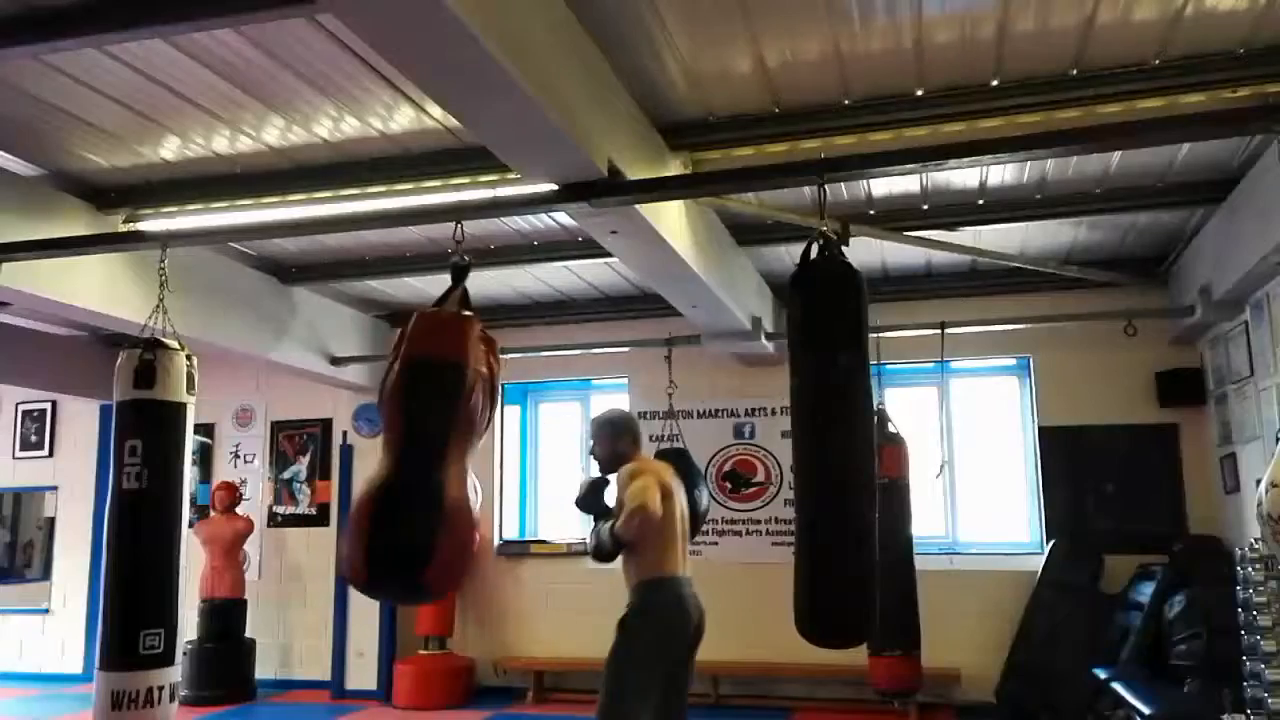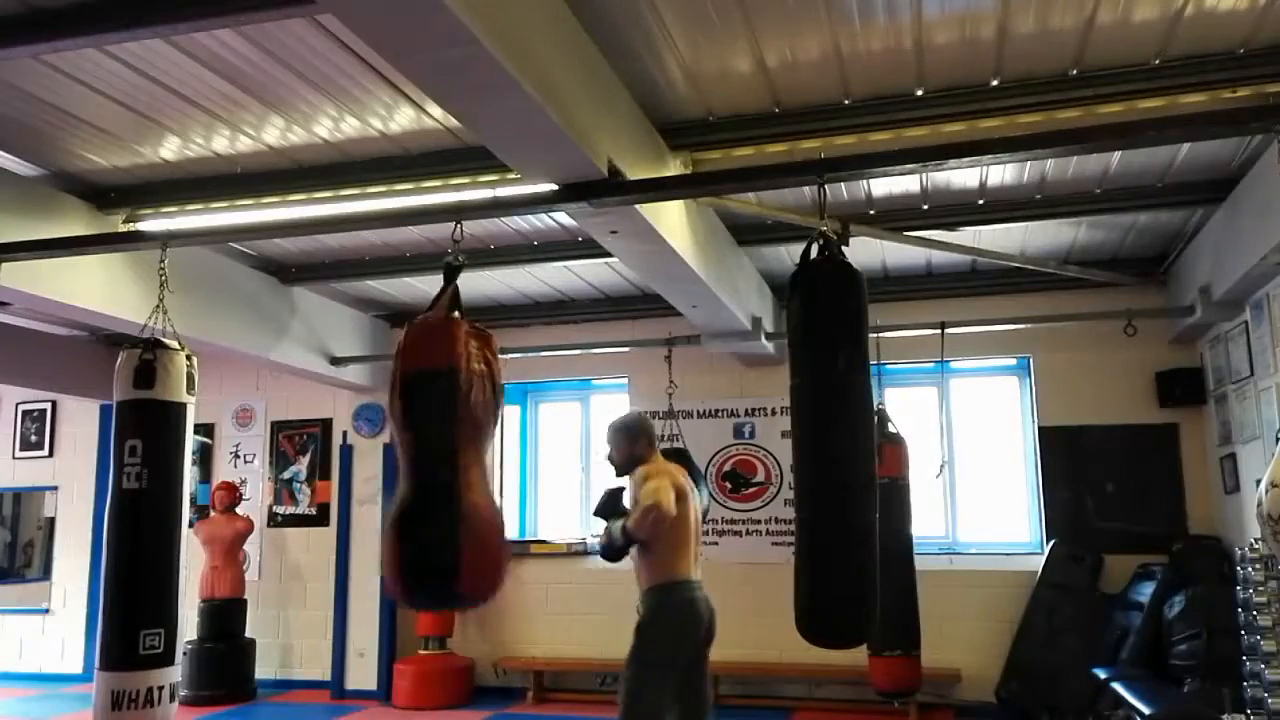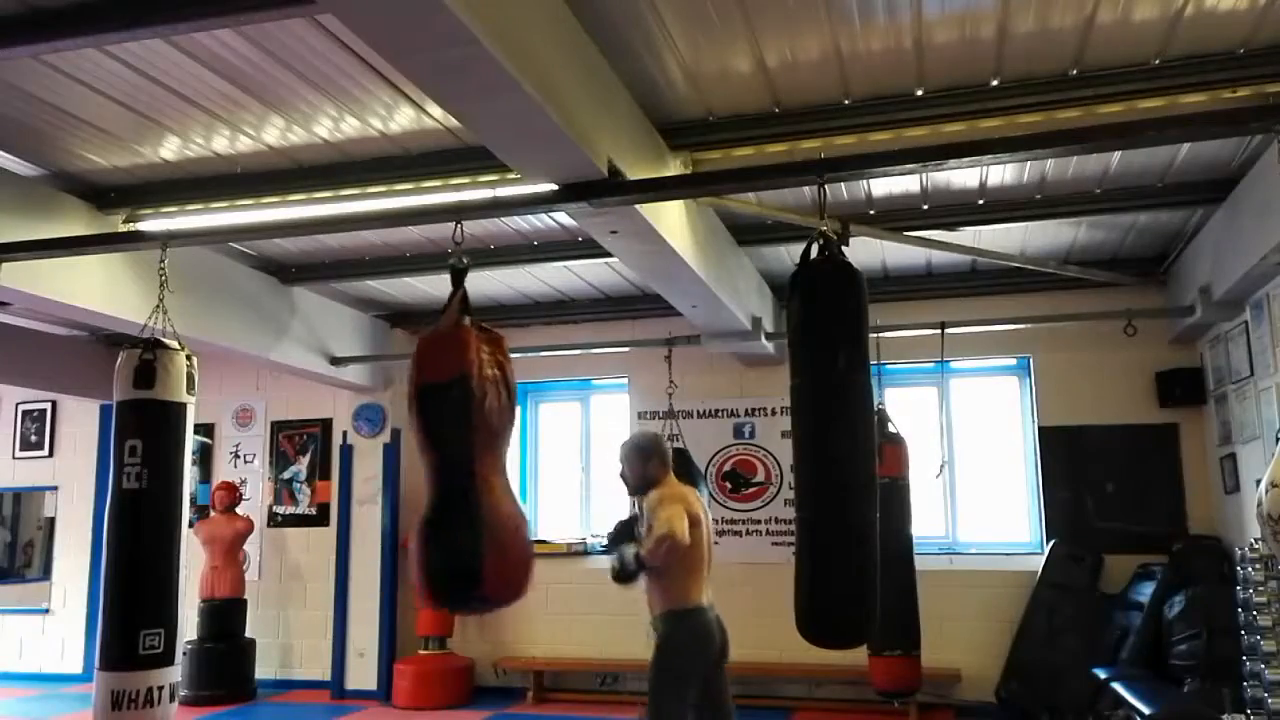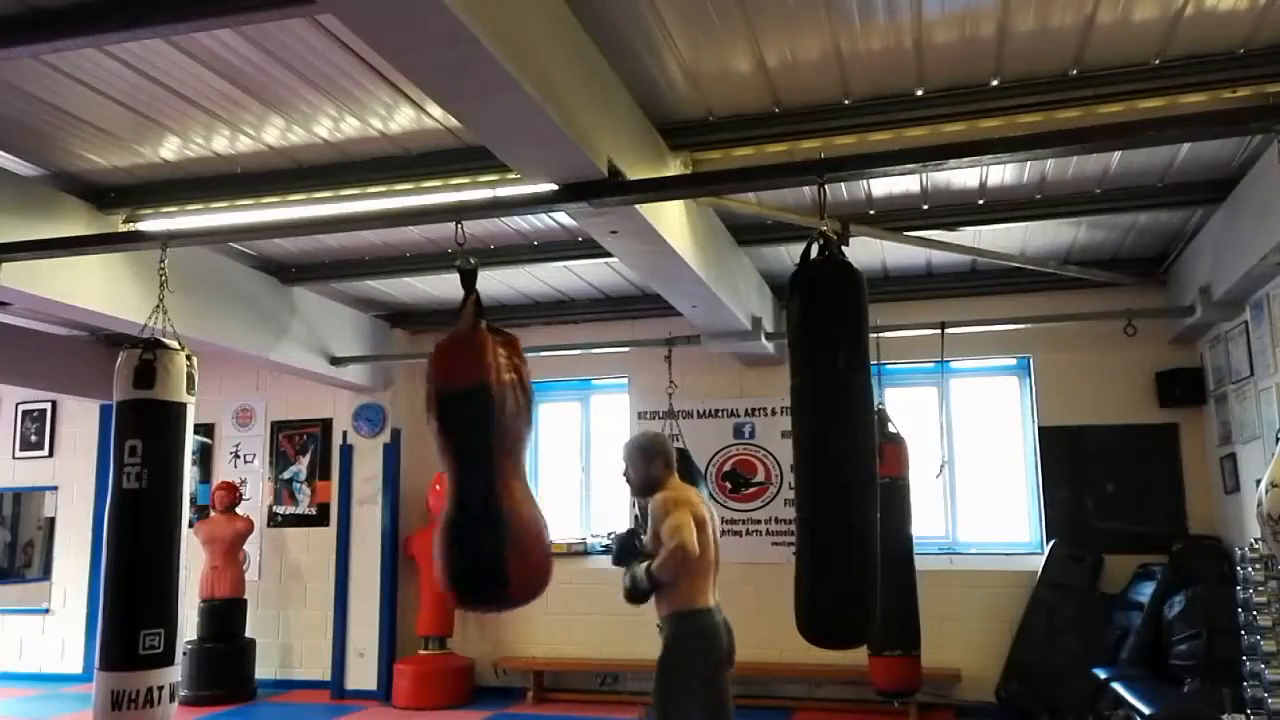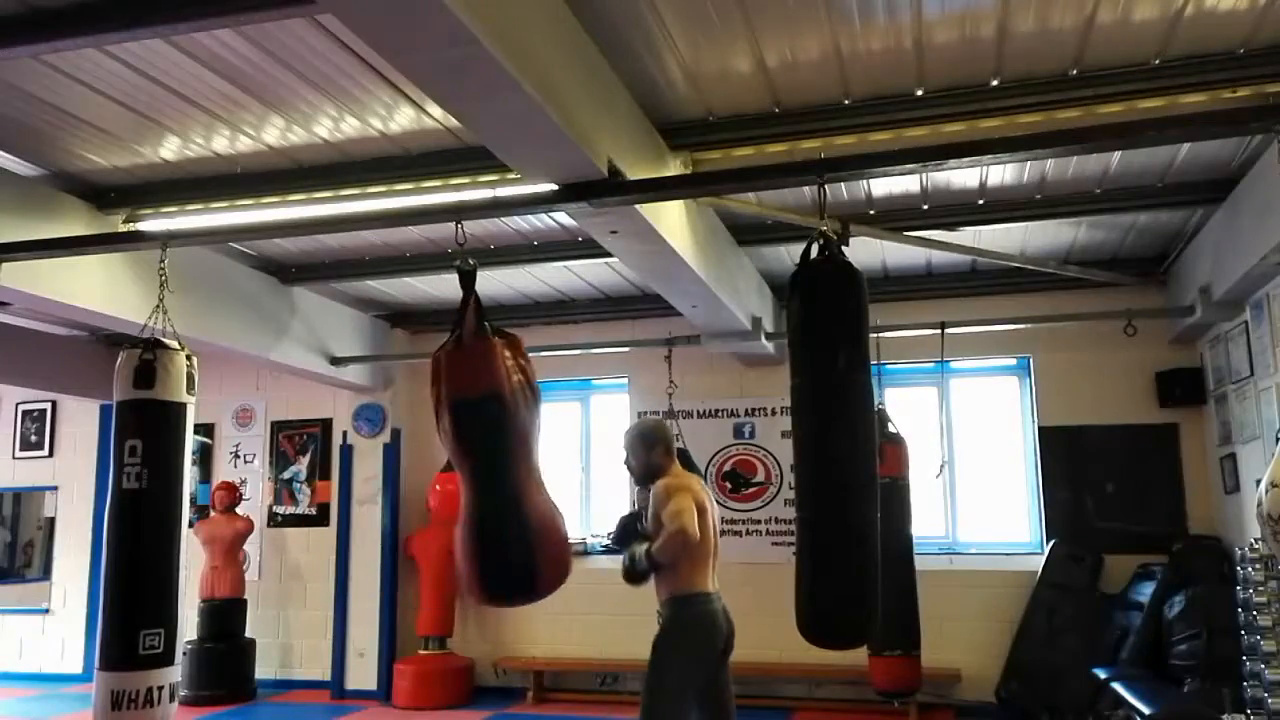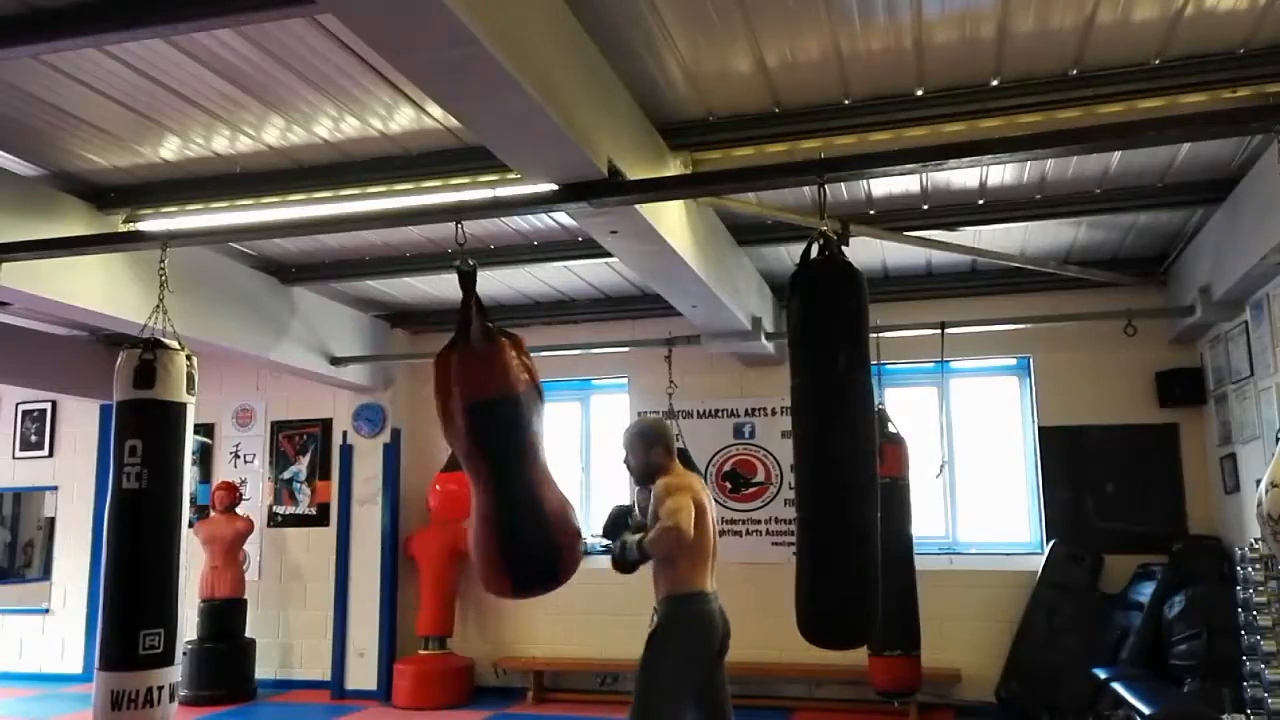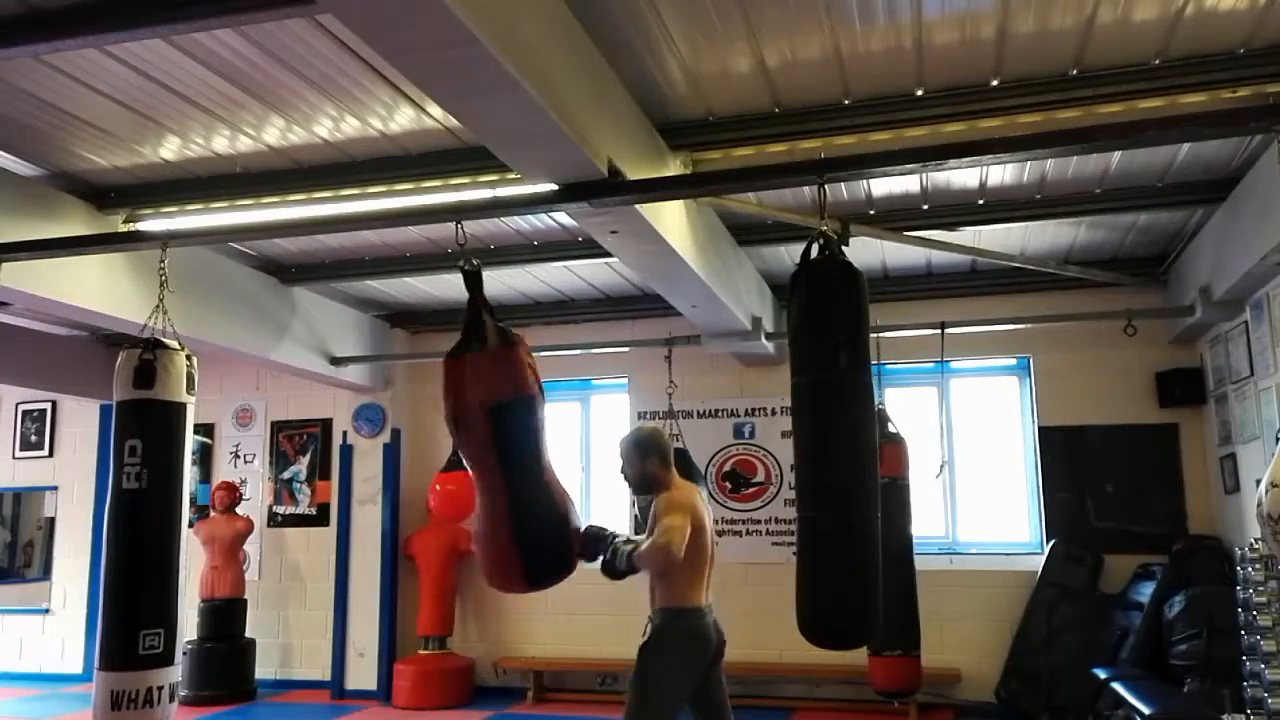
dt=0.1s
person 1, frame 1
left shoulder: (634, 471)
right shoulder: (663, 473)
left elbow: (644, 511)
left wrist: (607, 533)
right wrist: (609, 518)
left hip: (657, 604)
right hip: (683, 602)
person 1, frame 2
left shoulder: (649, 476)
right shoulder: (676, 476)
left elbow: (658, 511)
left wrist: (618, 531)
right wrist: (626, 525)
left hip: (669, 608)
right hip: (695, 605)
person 1, frame 3
left shoulder: (661, 498)
right shoulder: (688, 497)
left elbow: (672, 540)
left wrist: (632, 558)
right wrist: (643, 554)
left hip: (683, 630)
right hip: (706, 625)
person 1, frame 4
left shoulder: (667, 500)
right shoulder: (693, 498)
left elbow: (683, 549)
left wrist: (645, 573)
right wrist: (645, 547)
left hip: (690, 631)
right hip: (713, 627)
person 1, frame 5
left shoulder: (668, 487)
right shoulder: (693, 485)
left elbow: (684, 533)
left wrist: (643, 556)
right wrist: (651, 537)
left hip: (688, 618)
right hip: (712, 614)
person 1, frame 6
left shoulder: (668, 487)
right shoulder: (690, 483)
left elbow: (677, 534)
left wrist: (635, 545)
right wrist: (640, 533)
left hip: (684, 616)
right hip: (709, 613)
person 1, frame 7
left shoulder: (673, 501)
right shoulder: (690, 495)
left elbow: (666, 552)
left wrist: (626, 555)
right wrist: (611, 539)
left hip: (678, 629)
right hip: (703, 625)
